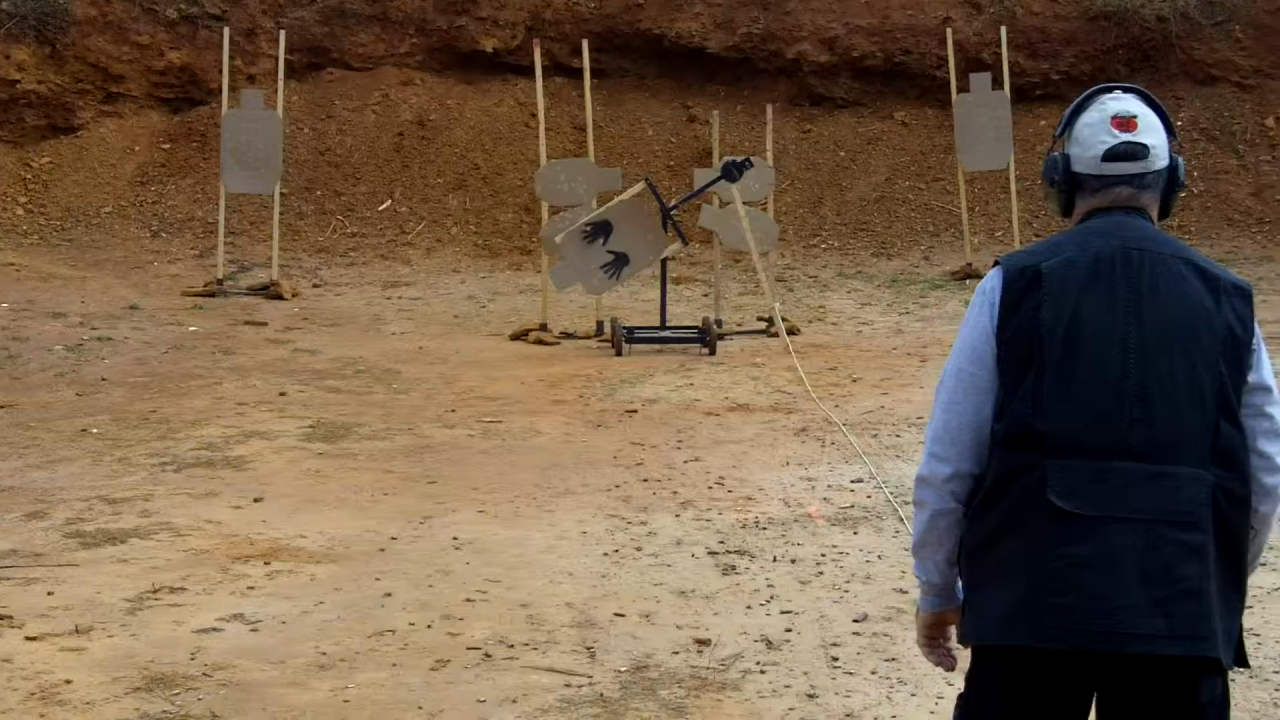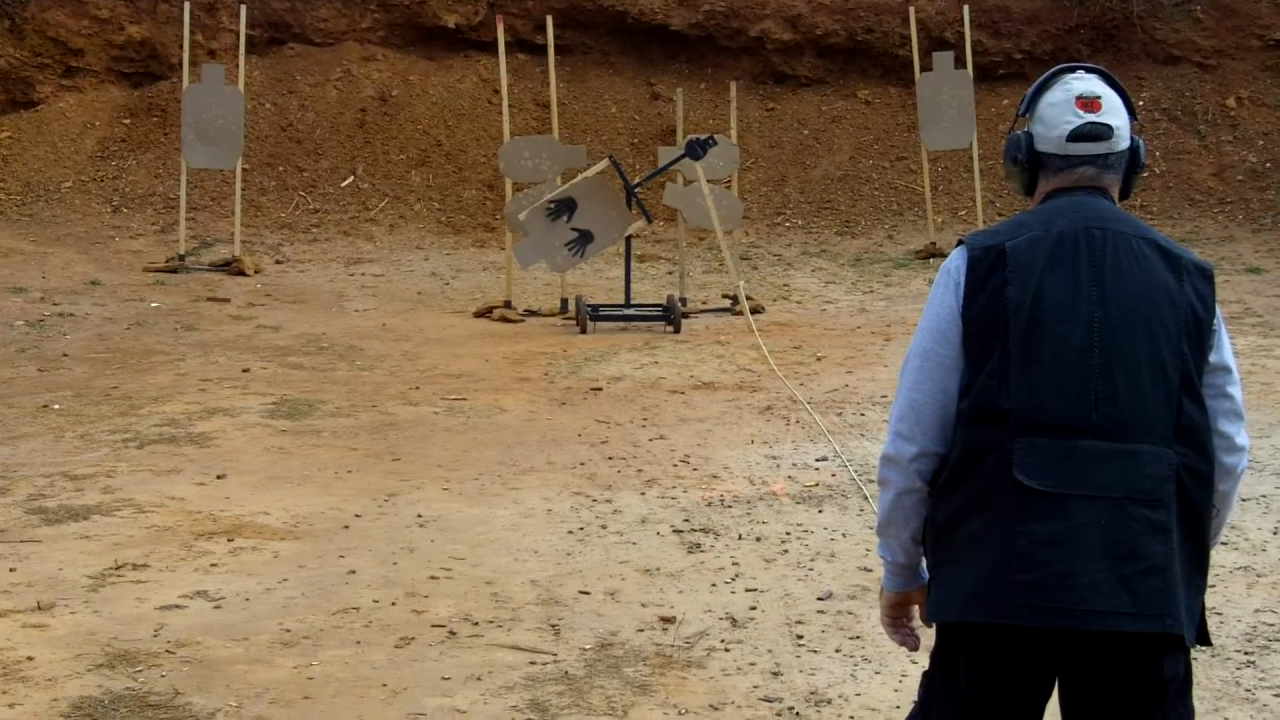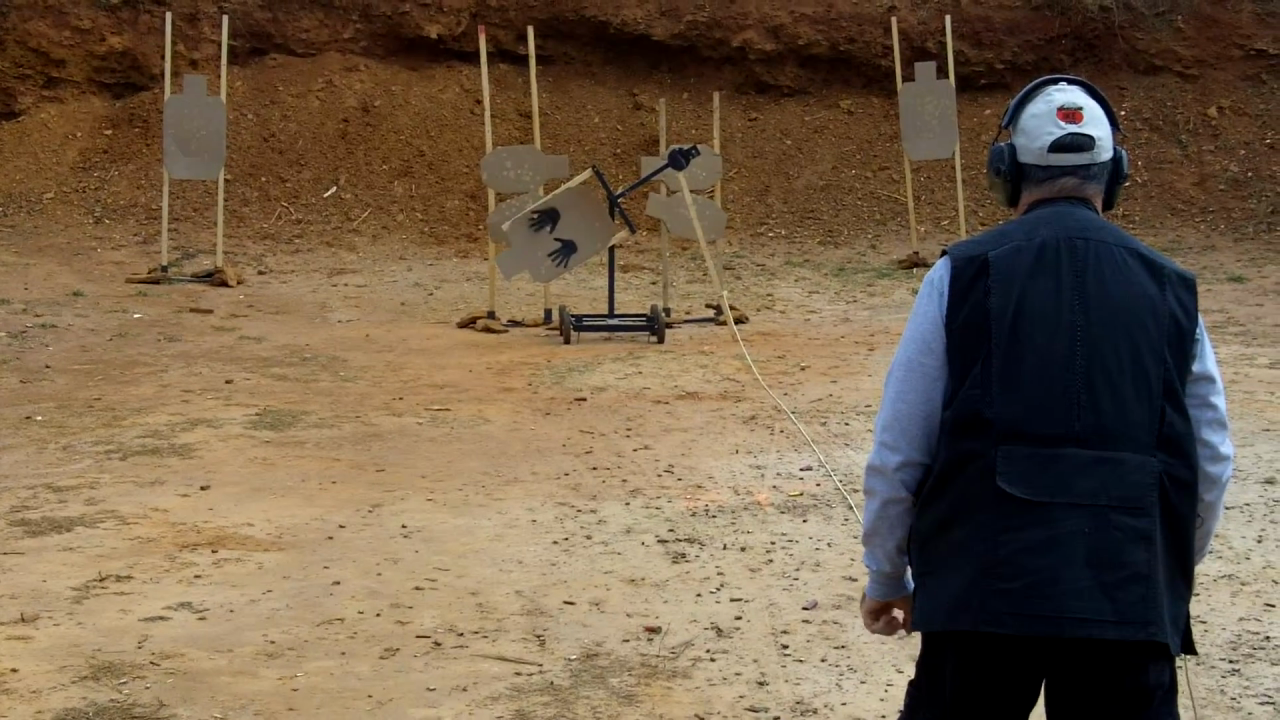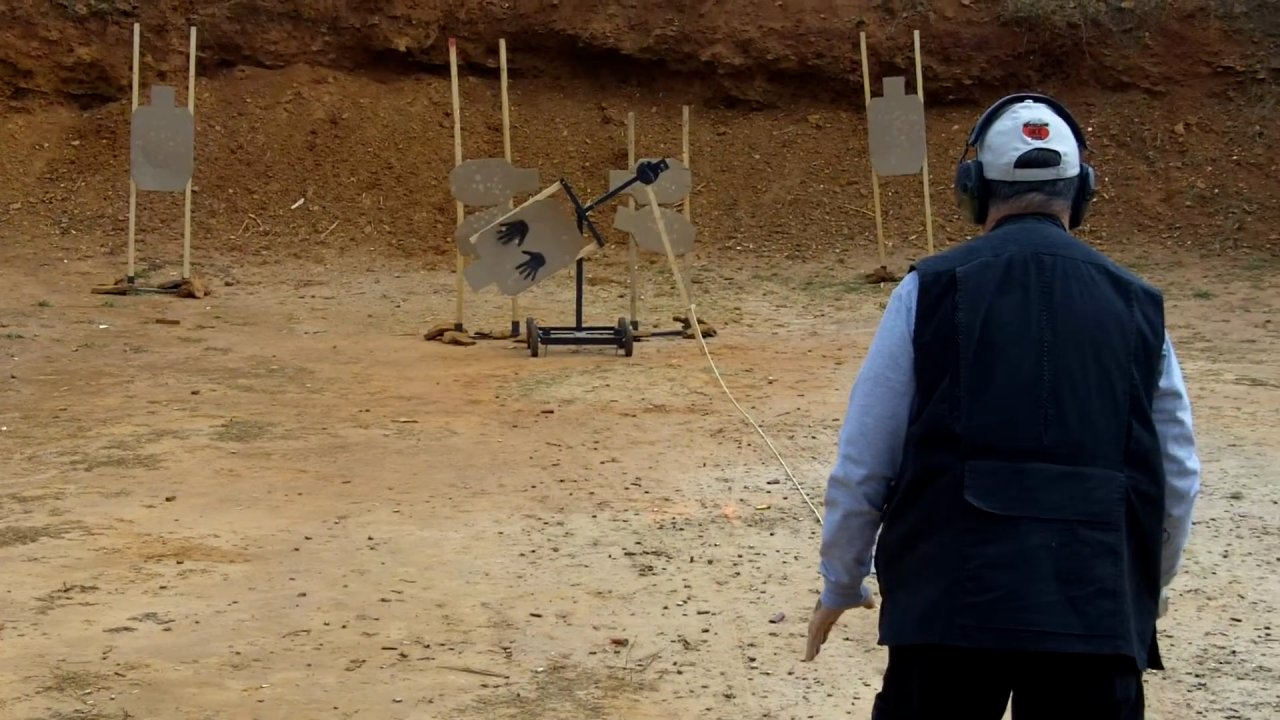
dt=0.5s
person 1, frame 1
left shoulder: (1015, 285)
right shoulder: (1228, 300)
left elbow: (948, 464)
left wrist: (937, 590)
right wrist: (1220, 584)
left hip: (1032, 603)
right hip: (1182, 612)
person 1, frame 2
left shoulder: (980, 263)
right shoulder: (1189, 279)
left elbow: (913, 442)
right elbow: (1226, 453)
left wrist: (902, 569)
right wrist: (1180, 564)
left hip: (997, 581)
right hip: (1146, 588)
person 1, frame 3
left shoulder: (963, 274)
right shoulder: (1171, 289)
left elbow: (897, 451)
right elbow: (1211, 463)
left wrist: (886, 575)
right wrist: (1170, 574)
left hip: (981, 589)
right hip: (1130, 596)
person 1, frame 4
left shoulder: (932, 289)
right shoulder: (1137, 306)
left elbow: (863, 466)
right elbow: (1177, 478)
left wrist: (841, 581)
right wrist: (1146, 586)
left hip: (949, 603)
right hip: (1096, 609)
